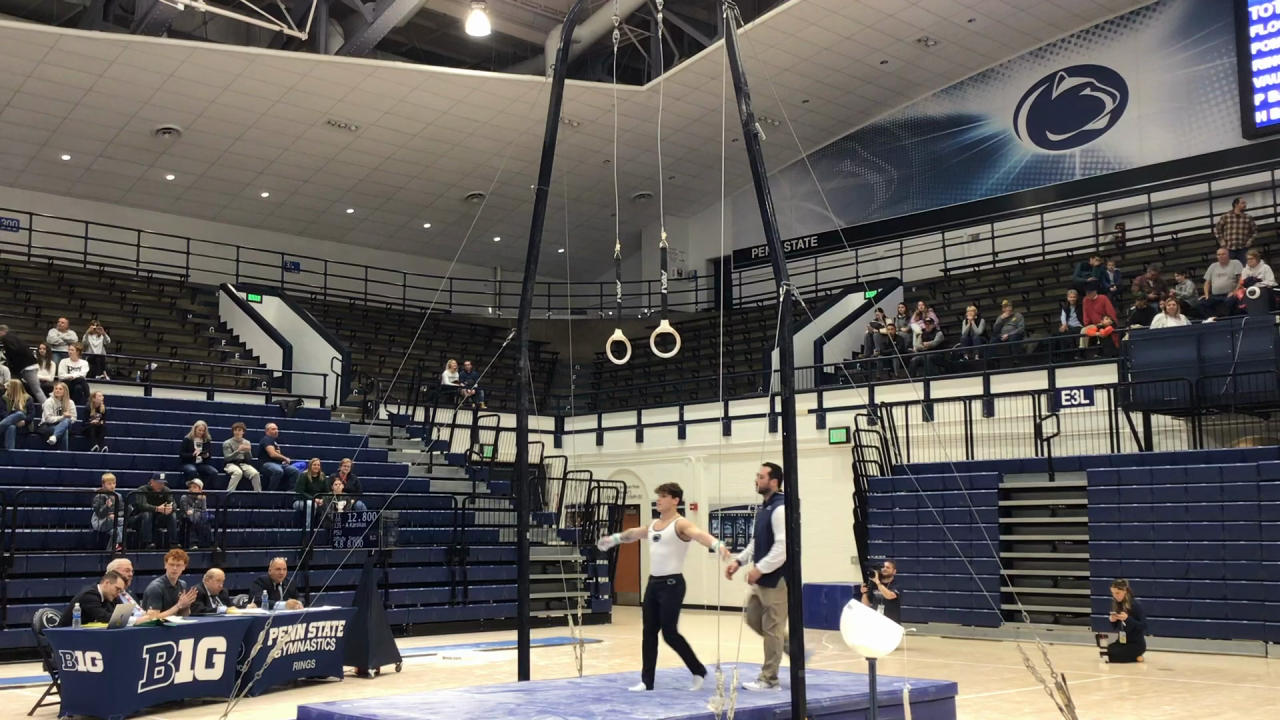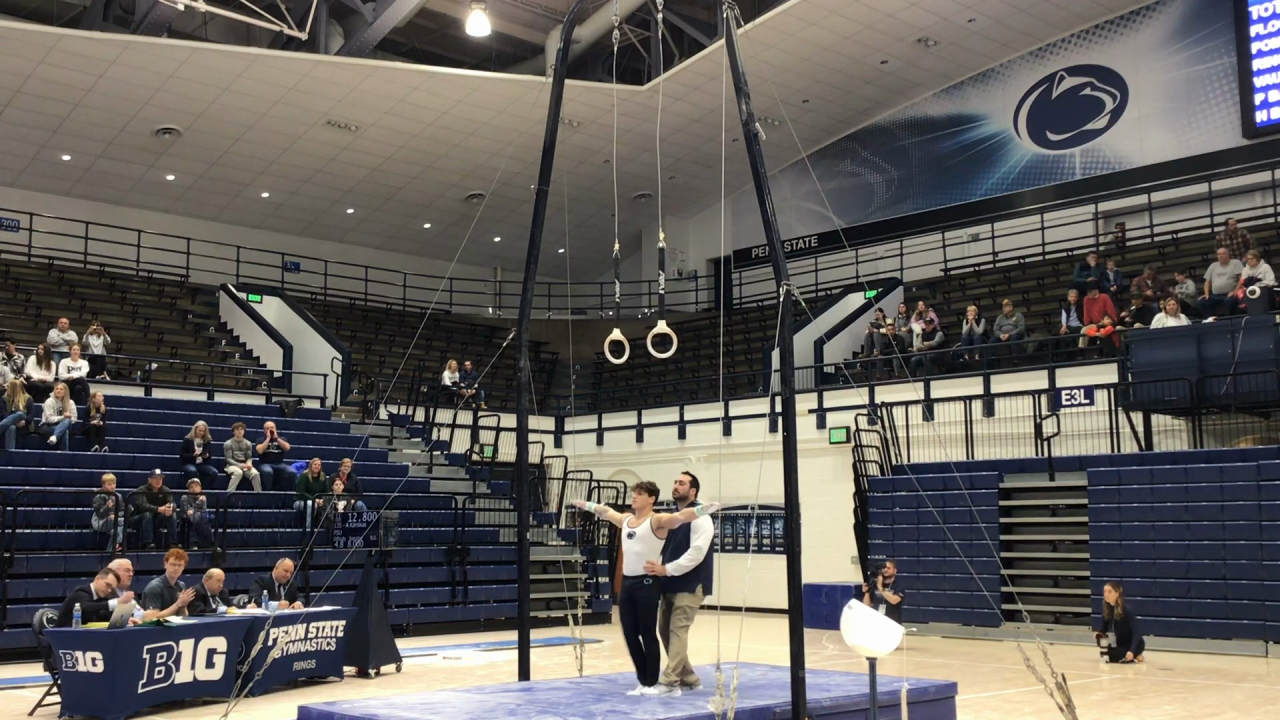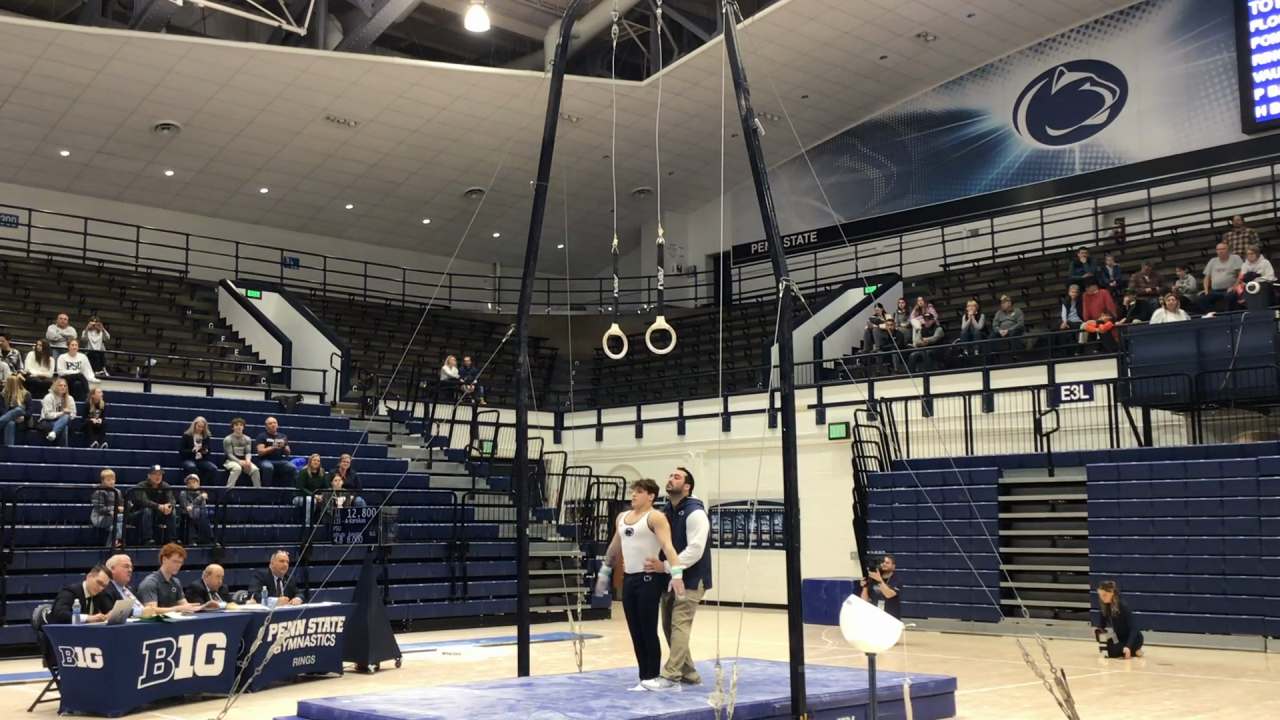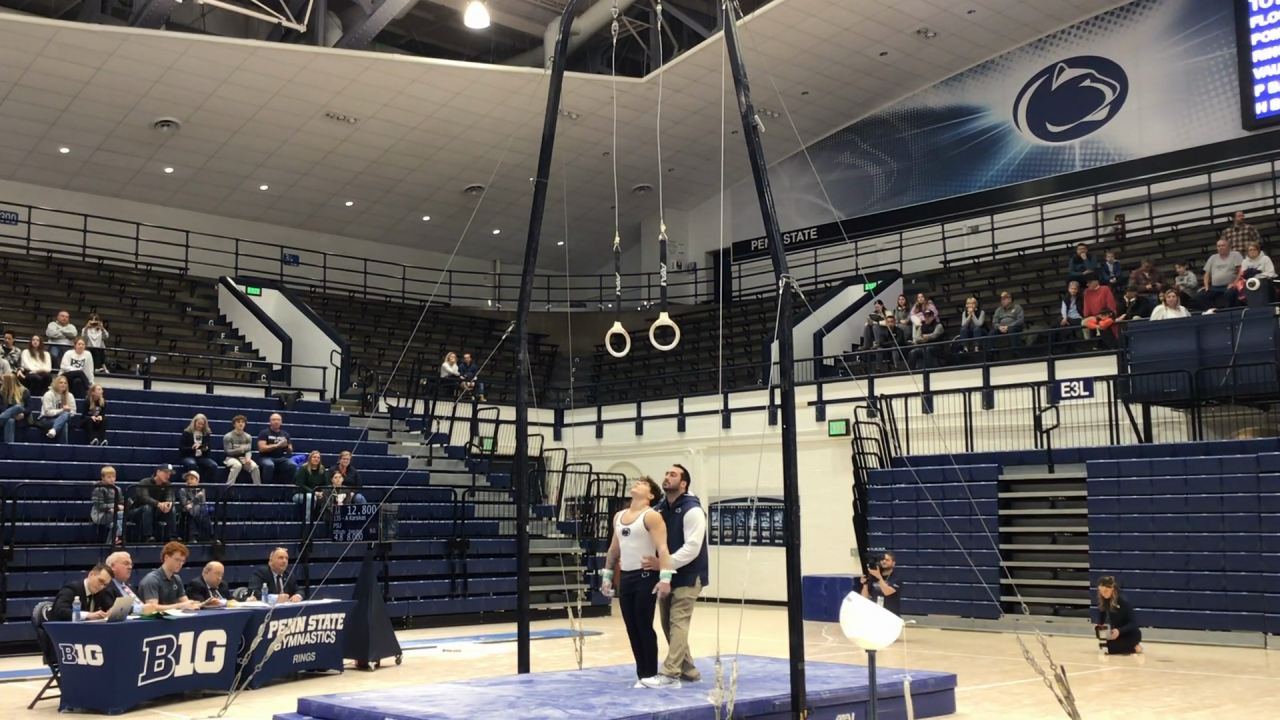
dt=1s
person 1, frame 1
left shoulder: (781, 509)
right shoulder: (764, 508)
left elbow: (784, 547)
left wrist: (760, 569)
right wrist: (738, 561)
left hip: (778, 578)
right hip: (766, 578)
left knee: (772, 627)
right knee: (753, 618)
left ankle: (769, 679)
person 1, frame 2
left shoulder: (700, 518)
left elbow: (696, 554)
right elbow: (659, 548)
left wrist: (666, 569)
left hip: (691, 585)
right hip: (670, 585)
left knee: (678, 630)
right knee: (666, 631)
left ankle: (669, 683)
right ankle: (688, 679)
person 1, frame 3
left shoulder: (695, 513)
right shoulder: (664, 513)
left elbow: (695, 551)
left wrist: (665, 566)
right wrist: (646, 562)
left hip: (690, 580)
left knee: (679, 626)
right knee: (670, 627)
left ankle: (671, 676)
right ankle: (688, 674)
person 1, frame 4
left shoulder: (692, 510)
right shoulder: (659, 509)
left elbow: (692, 548)
left wrist: (663, 563)
right wrist: (645, 559)
left hip: (687, 577)
left knee: (678, 624)
right knee: (669, 626)
left ankle: (670, 674)
right ankle: (688, 670)
person 2, frame 1
left shoulder: (681, 524)
right shoulder: (653, 525)
left elbow: (700, 535)
right elbow: (634, 533)
left wrist: (718, 545)
right wrist: (613, 538)
left hip: (672, 583)
right hip: (653, 582)
left knee: (669, 633)
right knee: (648, 632)
left ankle: (698, 671)
right ankle: (646, 681)
person 2, frame 2
left shoulder: (657, 520)
right shoulder: (625, 519)
left elbow: (680, 516)
right elbow: (606, 511)
left wrist: (703, 509)
right wrist: (587, 505)
left hip: (647, 583)
right hip: (627, 583)
left knee: (648, 635)
right knee: (631, 635)
left ankle: (653, 683)
right ankle: (644, 681)
person 2, frame 3
left shoulder: (655, 517)
right shoulder: (622, 517)
left elbow: (667, 545)
right elbow: (614, 546)
left wrist: (676, 574)
right wrist: (604, 572)
left hip: (648, 579)
right hip: (629, 579)
left knee: (648, 631)
right knee: (635, 633)
left ankle: (653, 678)
right ankle: (644, 678)
person 2, frame 4
left shoulder: (651, 516)
right shoulder: (619, 516)
left elbow: (662, 548)
right elbow: (614, 549)
left wrist: (665, 578)
right wrist: (607, 575)
left hip: (645, 577)
right hip: (625, 577)
left knee: (644, 628)
right knee: (632, 630)
left ankle: (651, 676)
right ankle: (643, 675)
